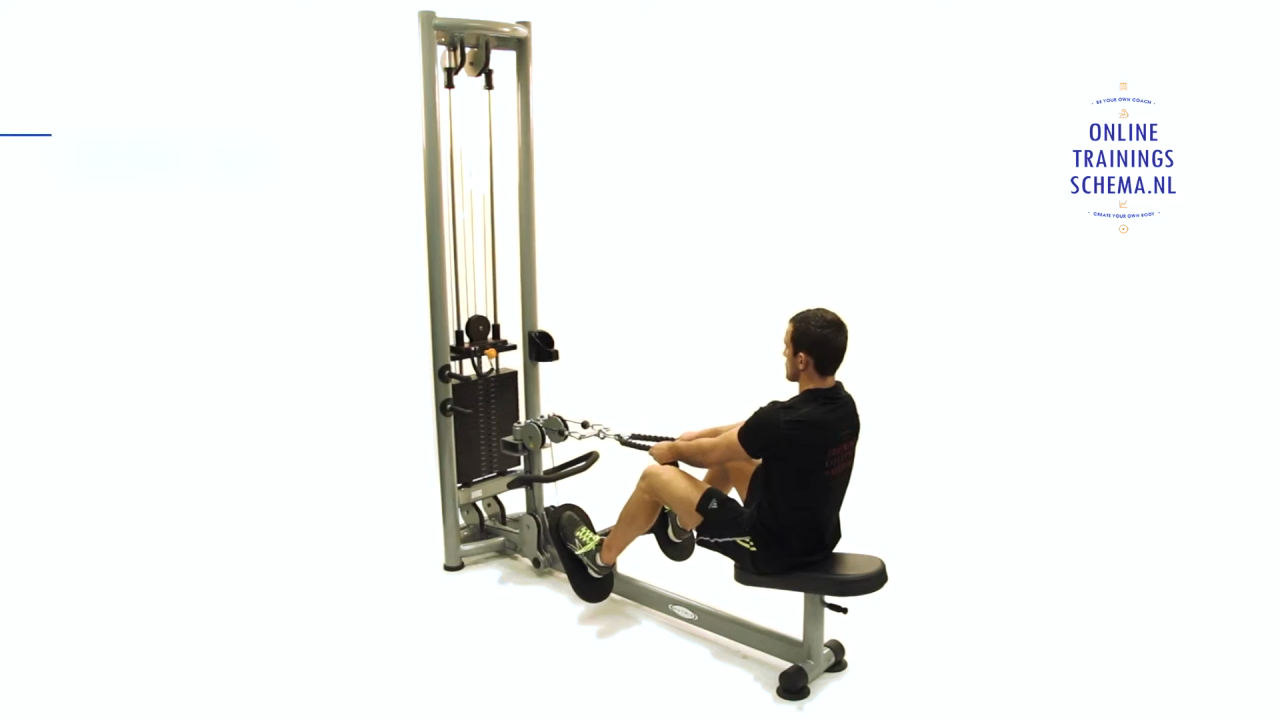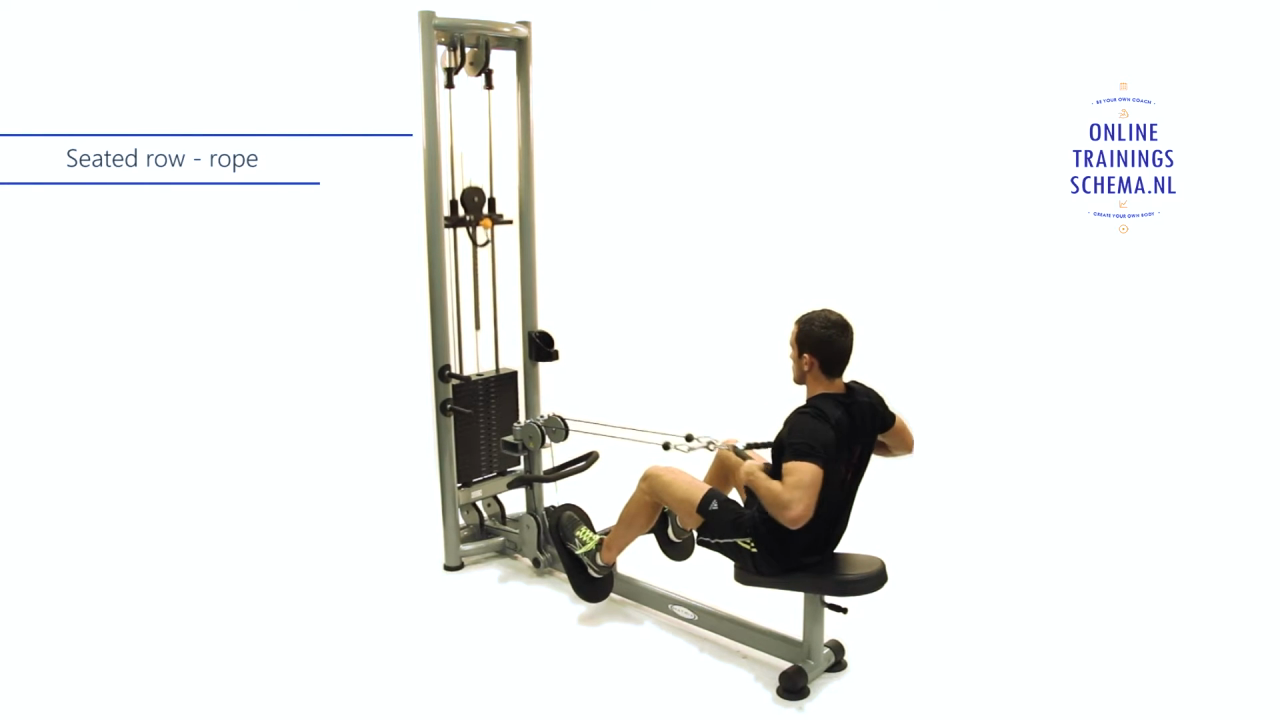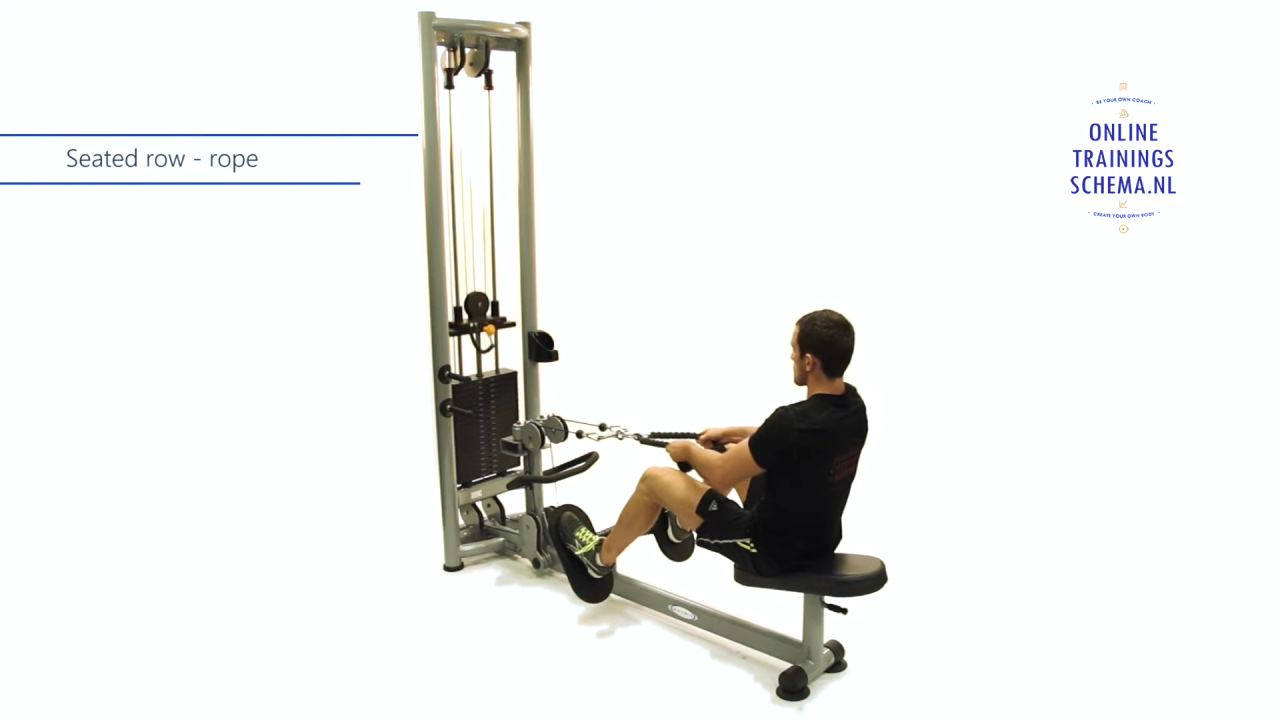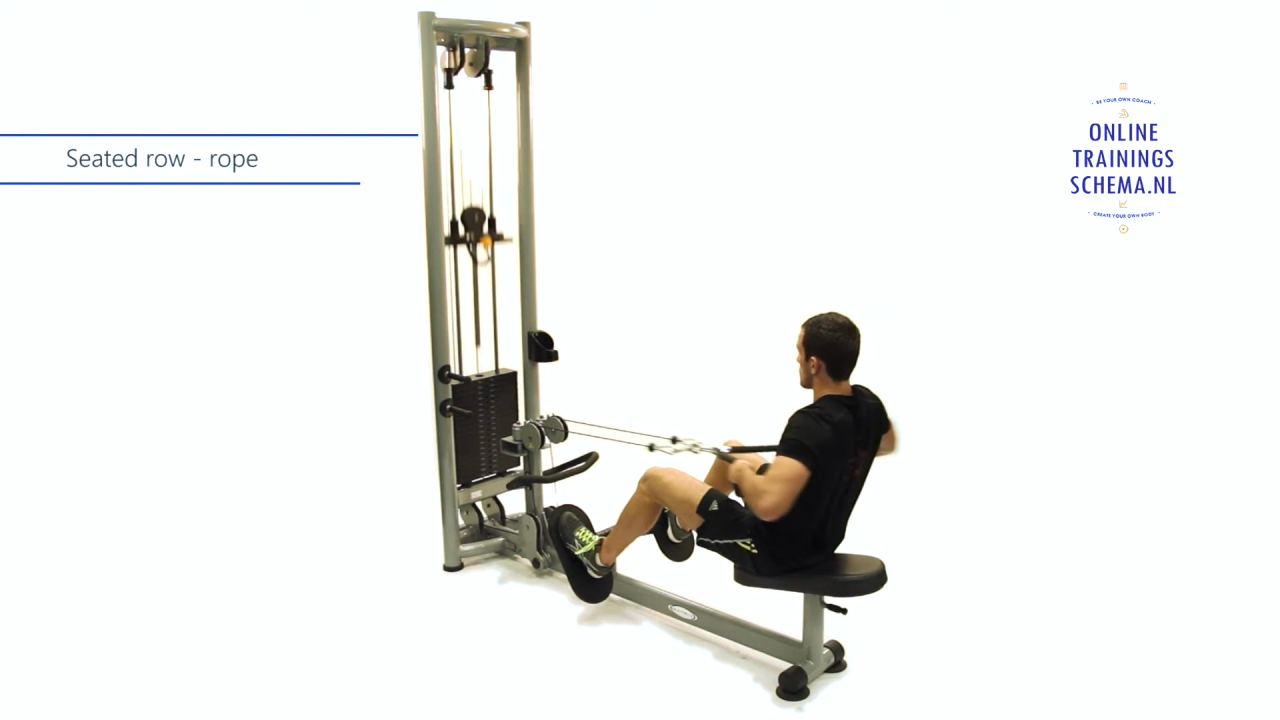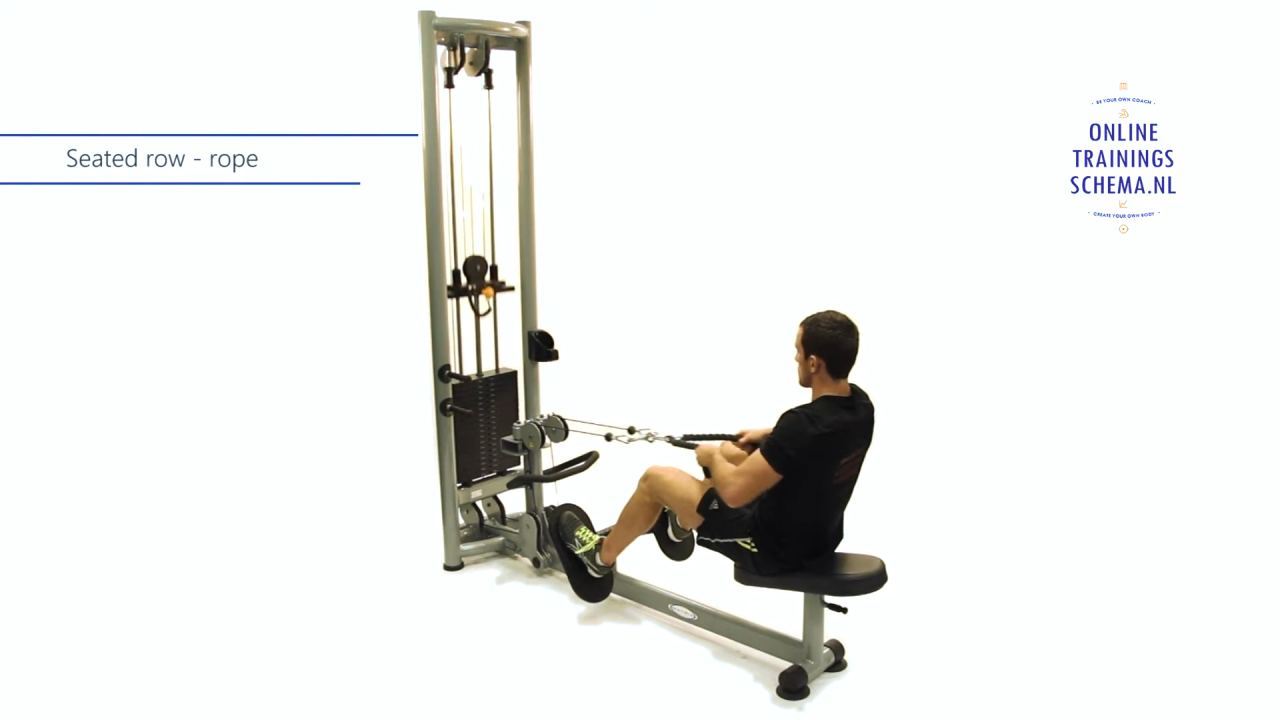
dt=1s
person 1, frame 1
left shoulder: (785, 419)
right shoulder: (841, 401)
left elbow: (708, 454)
left wrist: (672, 449)
right wrist: (700, 435)
left hip: (772, 547)
right hip: (818, 537)
left knee: (654, 477)
right knee: (729, 451)
left ankle: (603, 556)
right ankle: (683, 522)
person 1, frame 2
left shoulder: (809, 423)
right shoulder: (866, 401)
left elbow: (793, 510)
right elbow: (905, 445)
left wrist: (754, 476)
left hip: (774, 548)
right hip: (820, 538)
left knee: (654, 478)
right knee: (729, 451)
left ankle: (603, 556)
right ankle: (684, 522)
person 1, frame 3
left shoulder: (795, 421)
right shoulder: (852, 405)
left elbow: (720, 474)
left wrist: (688, 450)
right wrist: (732, 432)
left hip: (772, 548)
right hip: (818, 539)
left knee: (654, 479)
right knee: (734, 453)
left ankle: (602, 556)
right ankle: (682, 521)
person 1, frame 4
left shoulder: (811, 424)
right shoulder: (867, 405)
left elbow: (766, 504)
right elbow: (888, 444)
left wrist: (741, 473)
left hip: (773, 548)
right hip: (817, 539)
left knee: (654, 479)
right knee: (731, 450)
left ankle: (602, 557)
right ankle: (682, 522)
person 1, frame 5
left shoulder: (804, 423)
right shoulder: (860, 405)
left elbow: (733, 491)
left wrist: (710, 456)
right wrist: (767, 437)
left hip: (773, 547)
right hip: (819, 537)
left knee: (654, 478)
right knee: (732, 452)
left ankle: (601, 555)
right ankle: (682, 521)
